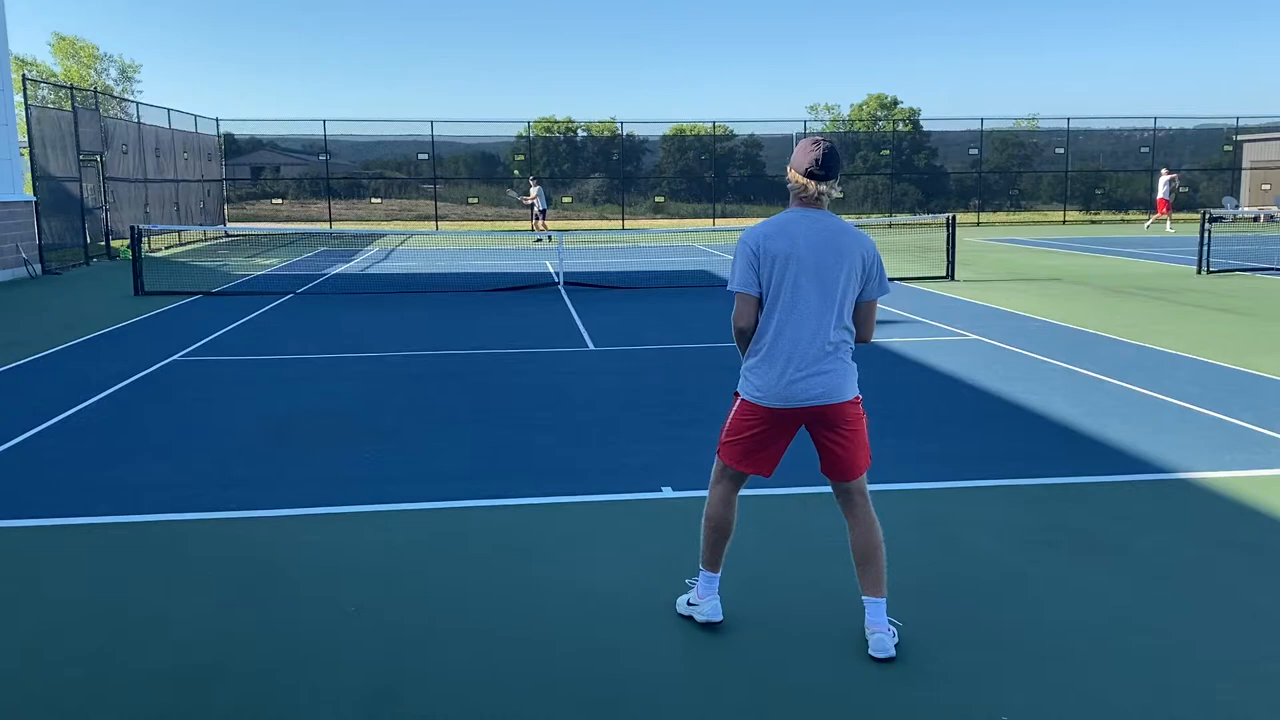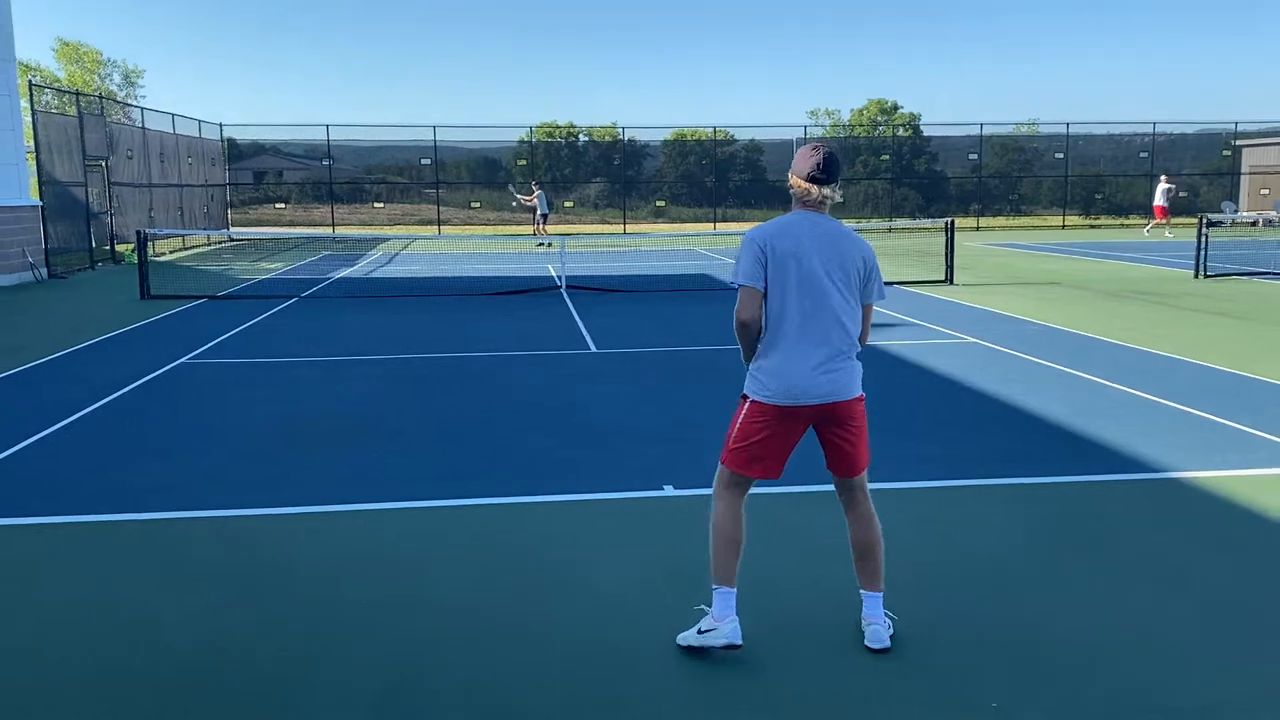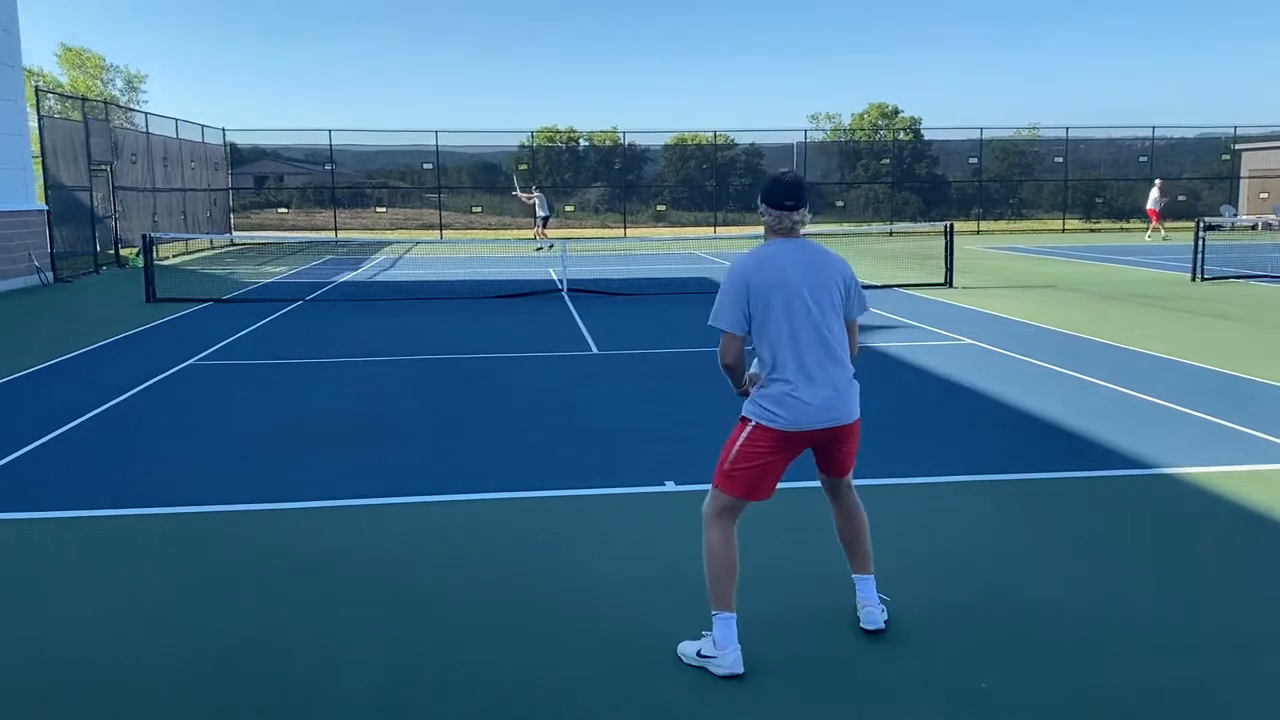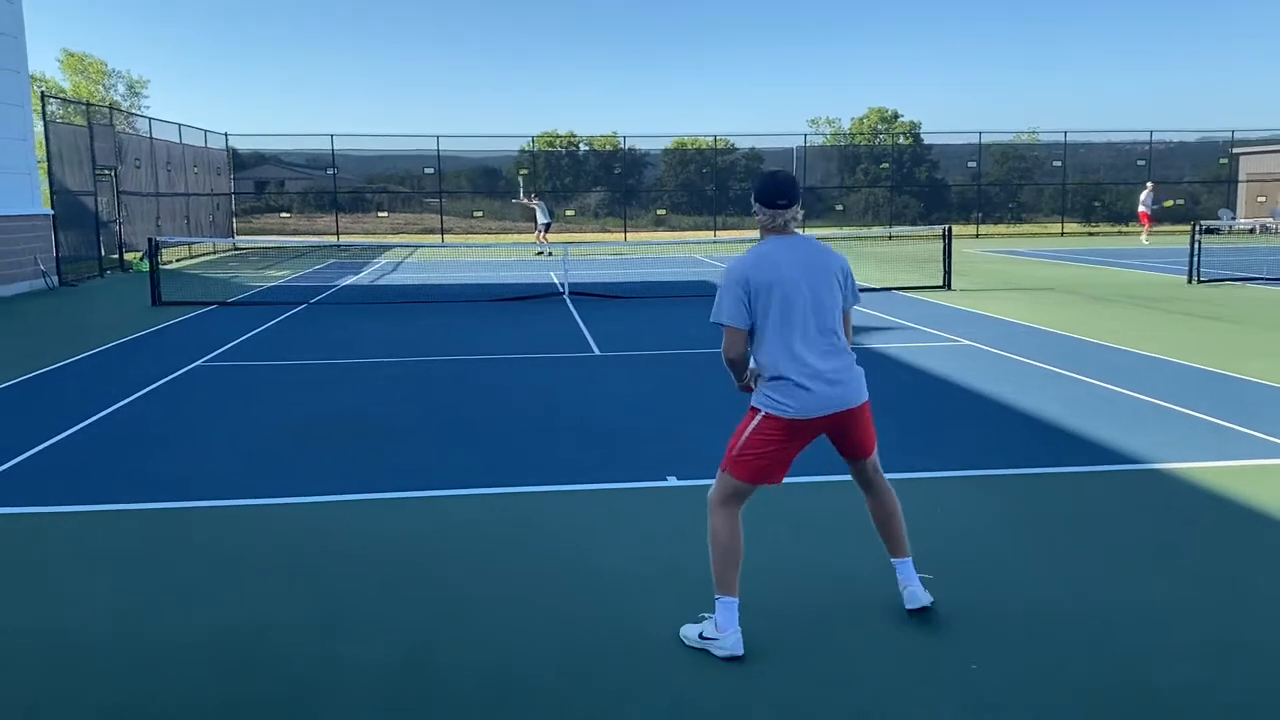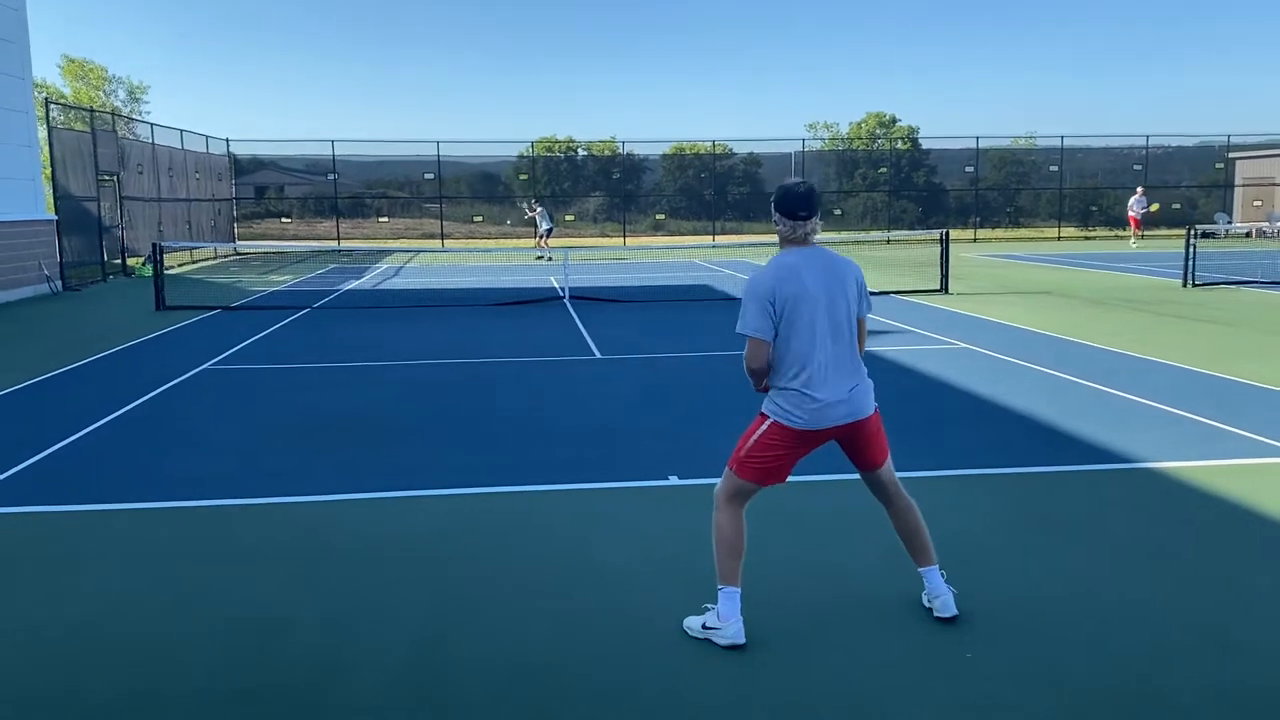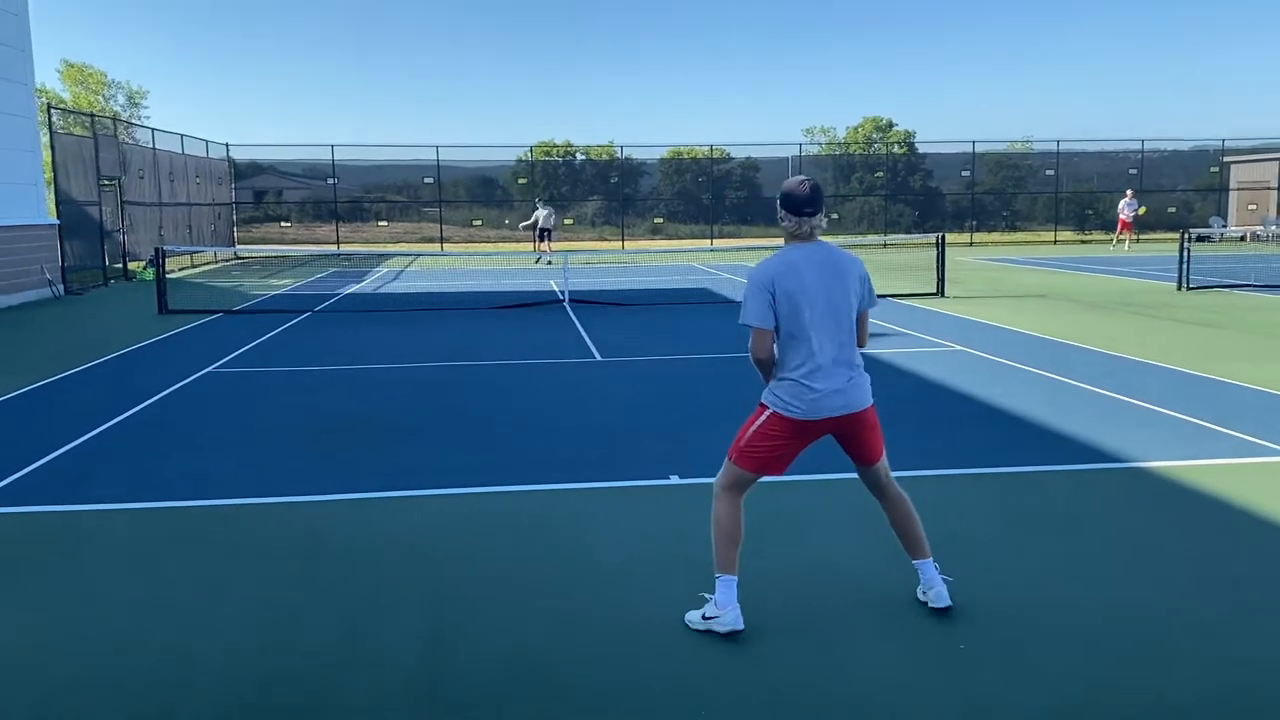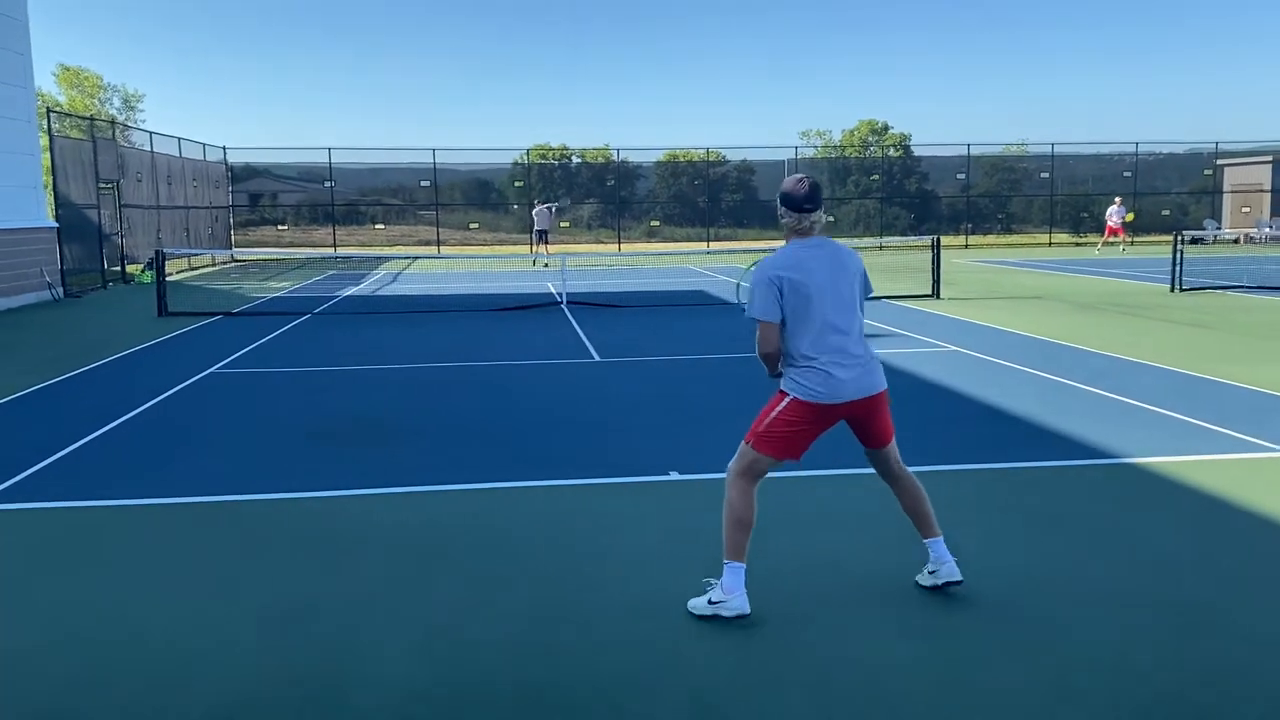
dt=0.2s
person 1, frame 1
left shoulder: (758, 238)
right shoulder: (861, 245)
left elbow: (743, 322)
right elbow: (865, 332)
left hip: (767, 390)
right hip: (835, 390)
left knee: (724, 483)
right knee: (856, 501)
left ankle: (705, 594)
right ankle: (879, 627)
person 1, frame 2
left shoulder: (763, 238)
right shoulder: (859, 248)
left elbow: (747, 316)
right elbow: (863, 334)
left wrist: (752, 355)
left hip: (775, 389)
right hip: (842, 388)
left knee: (728, 491)
right knee: (857, 497)
left ankle: (723, 618)
right ankle: (877, 620)
person 1, frame 3
left shoulder: (743, 270)
right shoulder: (838, 266)
left elbow: (730, 357)
right elbow: (852, 347)
left wrist: (743, 384)
left hip: (777, 413)
right hip: (842, 406)
left knee: (717, 515)
right knee: (841, 491)
left ankle: (723, 645)
right ankle: (869, 600)
person 1, frame 4
left shoulder: (742, 269)
right shoulder: (833, 259)
left elbow: (732, 351)
right elbow: (844, 333)
left wrist: (745, 378)
left hip: (785, 404)
right hip: (848, 394)
left knee: (724, 502)
right knee: (874, 481)
left ankle: (725, 626)
right ankle: (911, 584)
person 1, frame 5
left shoulder: (764, 281)
right shoulder: (849, 270)
left elbow: (756, 363)
right elbow: (859, 343)
left wrist: (764, 385)
left hip: (795, 413)
right hip: (857, 405)
left knee: (727, 498)
right knee: (890, 489)
left ankle: (727, 616)
right ankle: (938, 591)
person 1, frame 6
left shoulder: (765, 274)
right shoulder: (852, 265)
left elbow: (761, 352)
right elbow: (861, 337)
left hip: (792, 405)
right hip: (854, 399)
left knee: (727, 489)
right knee: (884, 485)
left ankle: (725, 606)
right ankle: (933, 584)
person 1, frame 7
left shoulder: (771, 269)
right shoulder: (849, 257)
left elbow: (769, 346)
left wrist: (778, 369)
left hip: (812, 392)
right hip: (868, 385)
left knee: (743, 475)
right knee: (892, 467)
left ankle: (731, 589)
right ankle: (941, 562)
